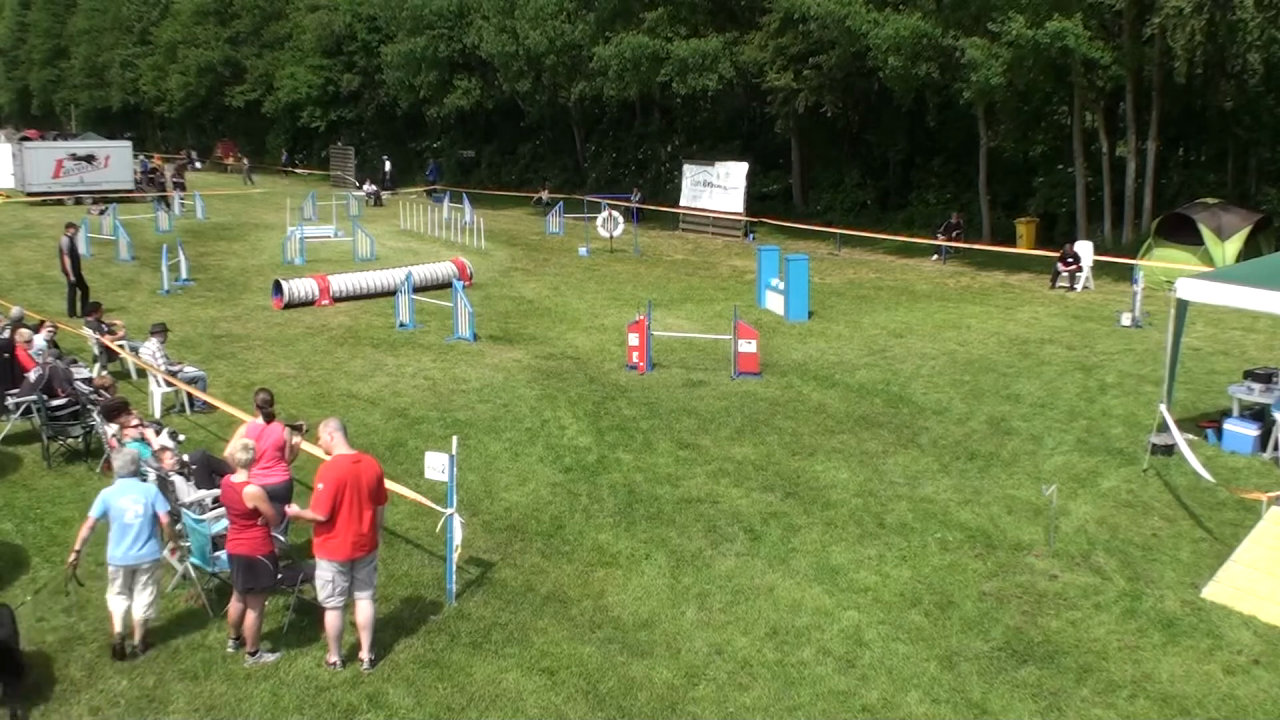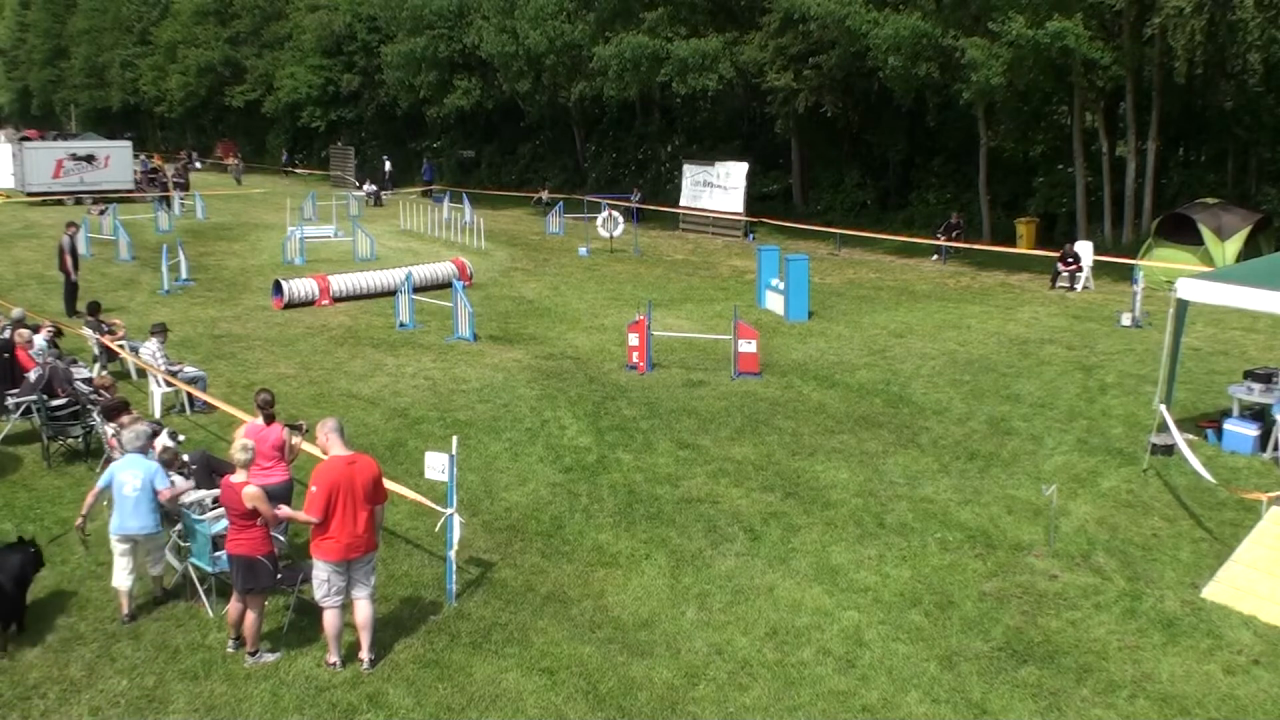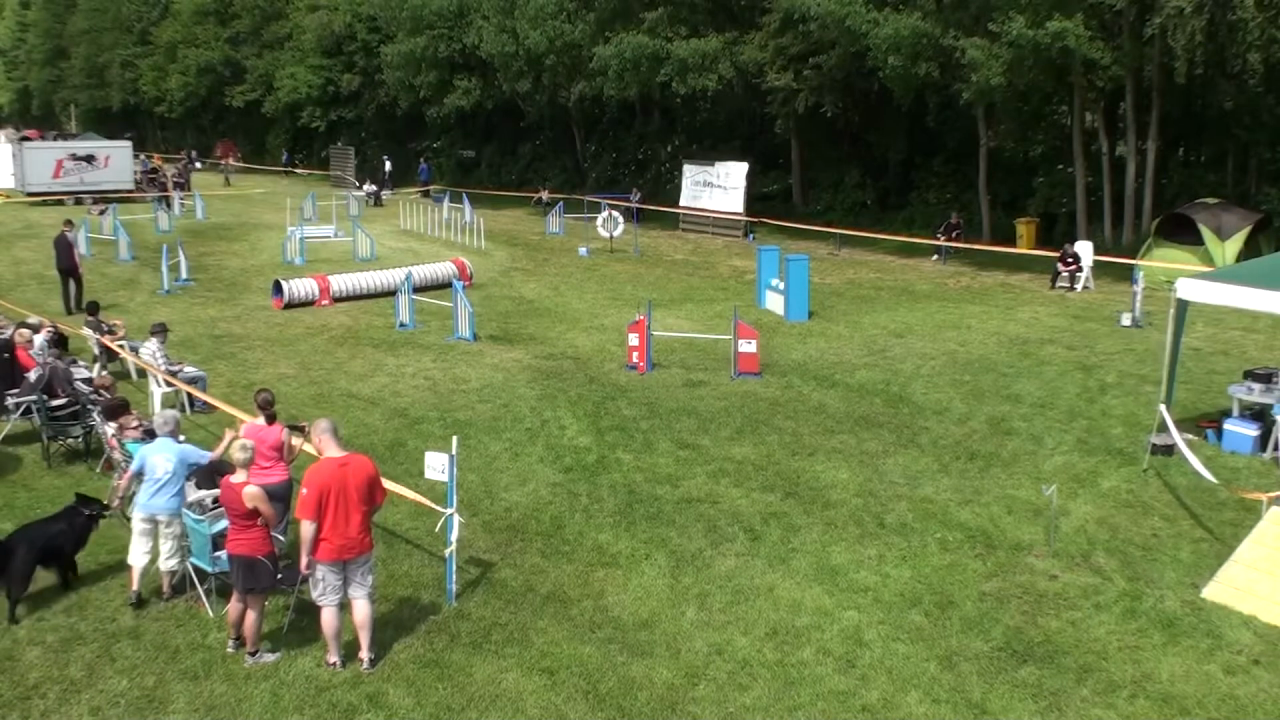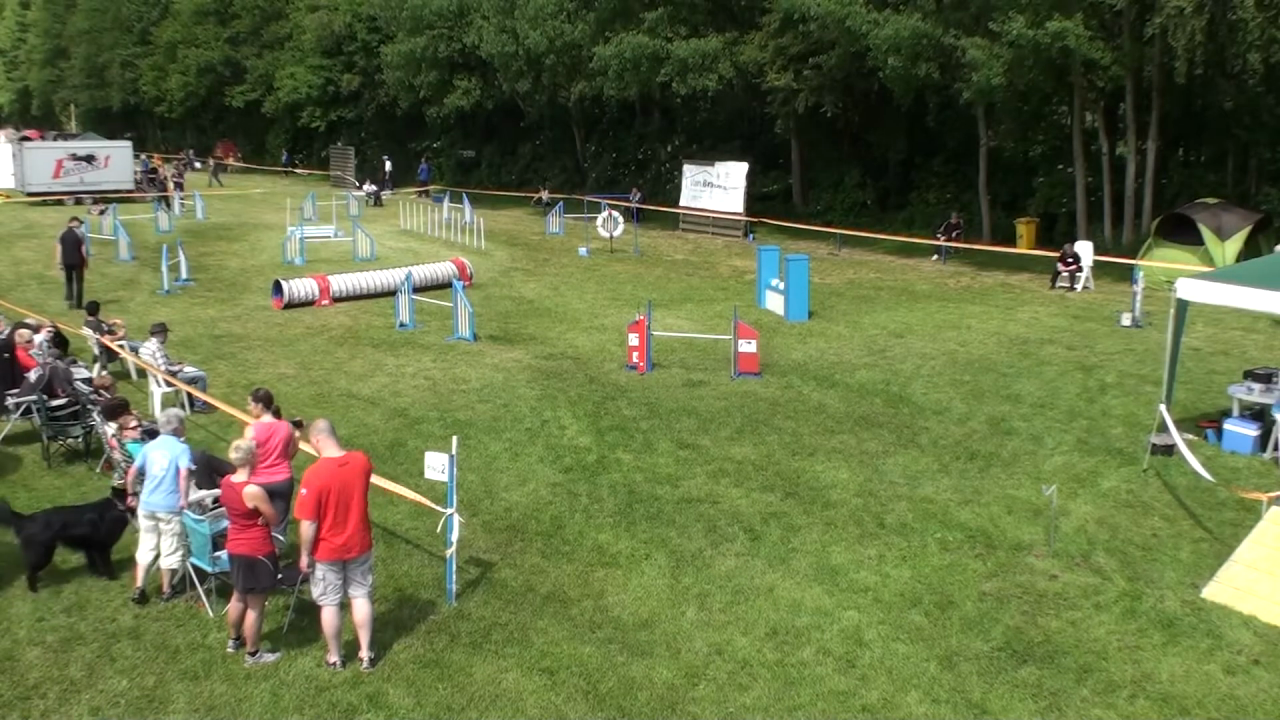
dt=0.7s
person 1, frame 1
left shoulder: (330, 469)
right shoulder: (372, 464)
left elbow: (320, 514)
right elbow: (379, 507)
left wrist: (297, 513)
right wrist: (374, 535)
left hip: (334, 548)
right hip: (365, 545)
left knee: (333, 605)
right knee: (364, 598)
left ankle: (335, 657)
right ankle: (366, 655)
person 1, frame 2
left shoulder: (324, 471)
right shoulder: (370, 464)
left elbow: (314, 517)
right elbow: (378, 507)
left wrist: (290, 514)
right wrist: (375, 536)
left hip: (331, 549)
right hip: (363, 545)
left knee: (331, 604)
right knee: (363, 598)
left ankle: (334, 657)
right ankle: (366, 655)
person 1, frame 3
left shoulder: (315, 473)
right shoulder: (365, 464)
left elbow: (308, 521)
right elbow: (377, 503)
left wrist: (304, 555)
left hip: (327, 550)
right hip: (360, 545)
left knee: (329, 603)
right knee: (361, 598)
left ankle: (334, 657)
right ankle: (366, 655)
person 1, frame 4
left shoulder: (315, 474)
right shoulder: (362, 461)
left elbow: (308, 522)
left wrist: (305, 554)
left hip: (327, 550)
right hip: (359, 545)
left knee: (329, 603)
right knee: (361, 597)
left ankle: (335, 657)
right ankle: (366, 654)
person 2, frame 1
left shoulder: (225, 482)
right shoulder: (253, 490)
right elbow: (275, 519)
left hip: (234, 547)
right hip: (256, 552)
left knee: (239, 596)
right knee: (255, 606)
left ankle: (233, 640)
right ankle: (252, 654)
person 2, frame 2
left shoulder: (225, 482)
right shoulder: (252, 491)
right elbow: (274, 519)
left hip: (234, 547)
right hip: (255, 553)
left knee: (239, 597)
right knee: (255, 606)
left ankle: (233, 640)
right ankle: (253, 654)
person 2, frame 3
left shoulder: (225, 483)
right shoulder: (253, 491)
right elbow: (274, 520)
left hip: (234, 547)
right hip: (256, 553)
left knee: (238, 596)
right knee: (255, 606)
left ankle: (234, 640)
right ankle: (253, 654)
person 2, frame 4
left shoulder: (226, 483)
right shoulder: (254, 491)
right elbow: (274, 519)
left hip: (235, 547)
right hip: (256, 552)
left knee: (239, 596)
right knee: (255, 605)
left ankle: (233, 640)
right ankle: (252, 654)
person 3, frame 1
left shoulder: (107, 494)
right shoulder: (151, 490)
left elbow: (89, 525)
right elbow: (165, 521)
left wrist: (76, 551)
right wrist: (171, 541)
left hip: (119, 557)
right hip: (148, 556)
left knee: (118, 596)
right knee: (143, 599)
left ankle: (118, 636)
right ankle: (138, 642)
person 3, frame 2
left shoulder: (115, 467)
right shoulder: (153, 467)
left elbow: (94, 493)
right elbow: (166, 496)
left wrist: (83, 516)
left hip: (120, 528)
right hip: (148, 527)
left knee: (123, 569)
right knee: (154, 561)
left ankle: (126, 612)
right ankle: (158, 593)
person 3, frame 3
left shoulder: (145, 450)
right shoulder: (184, 450)
left elbow: (128, 477)
right elbow: (213, 457)
left wrist: (118, 497)
right wrist: (227, 440)
left hip: (144, 508)
right hip: (169, 510)
left knee: (140, 549)
right knee: (168, 551)
left ankle: (134, 591)
right ankle: (167, 590)
person 3, frame 4
left shoulder: (149, 446)
right shoulder: (181, 448)
left elbow: (132, 472)
right elbow: (184, 474)
left wrist: (131, 495)
right wrist: (184, 498)
left hip: (147, 505)
right hip: (170, 507)
left knee: (146, 547)
right knee: (170, 550)
left ankle: (138, 588)
right ankle: (167, 590)
